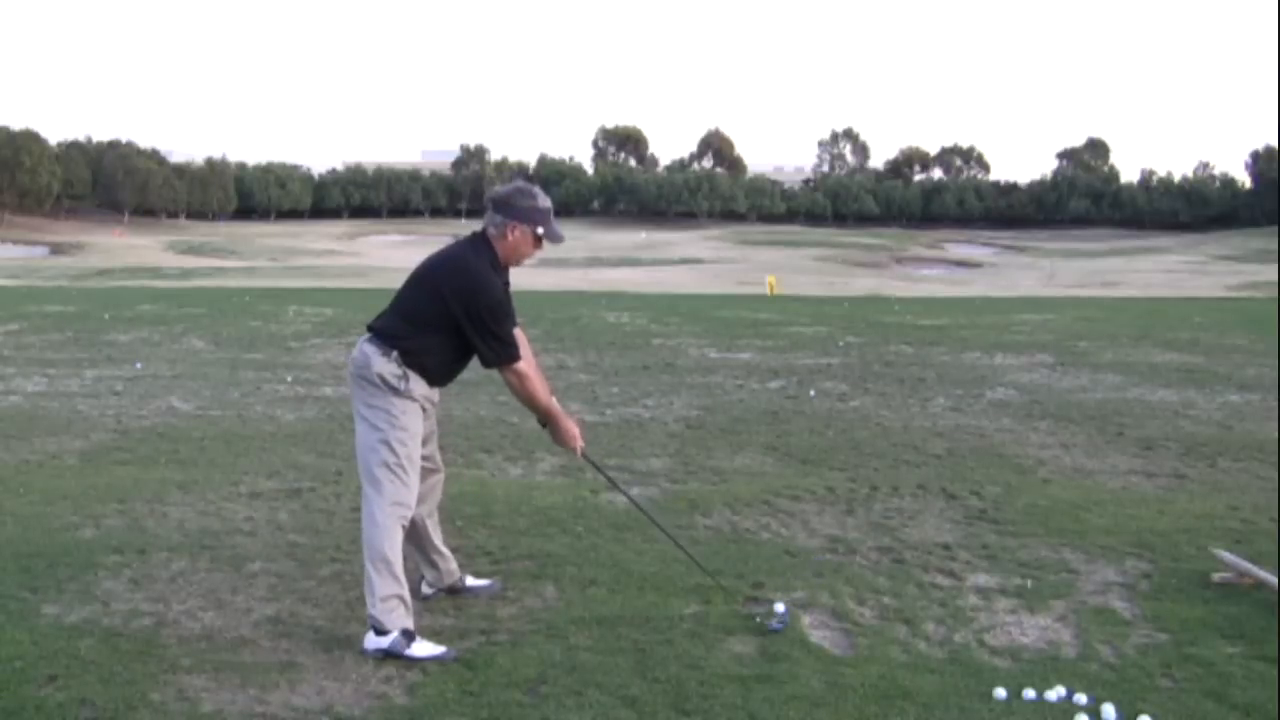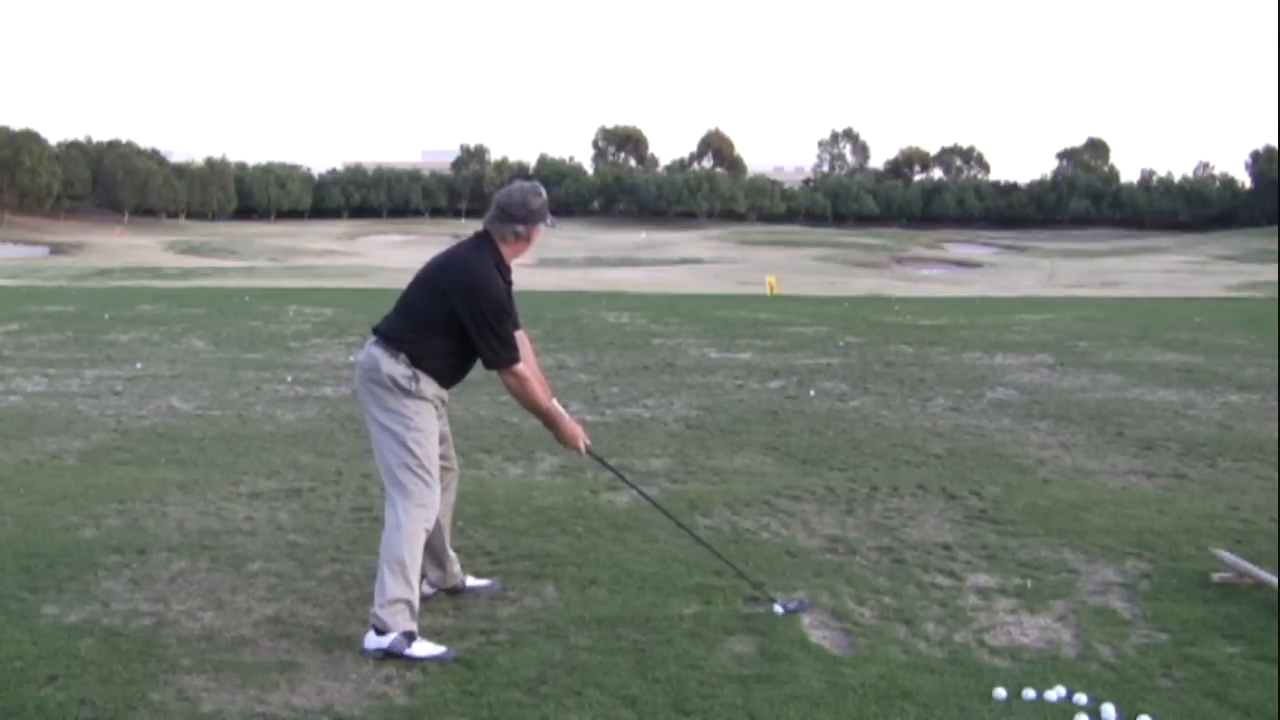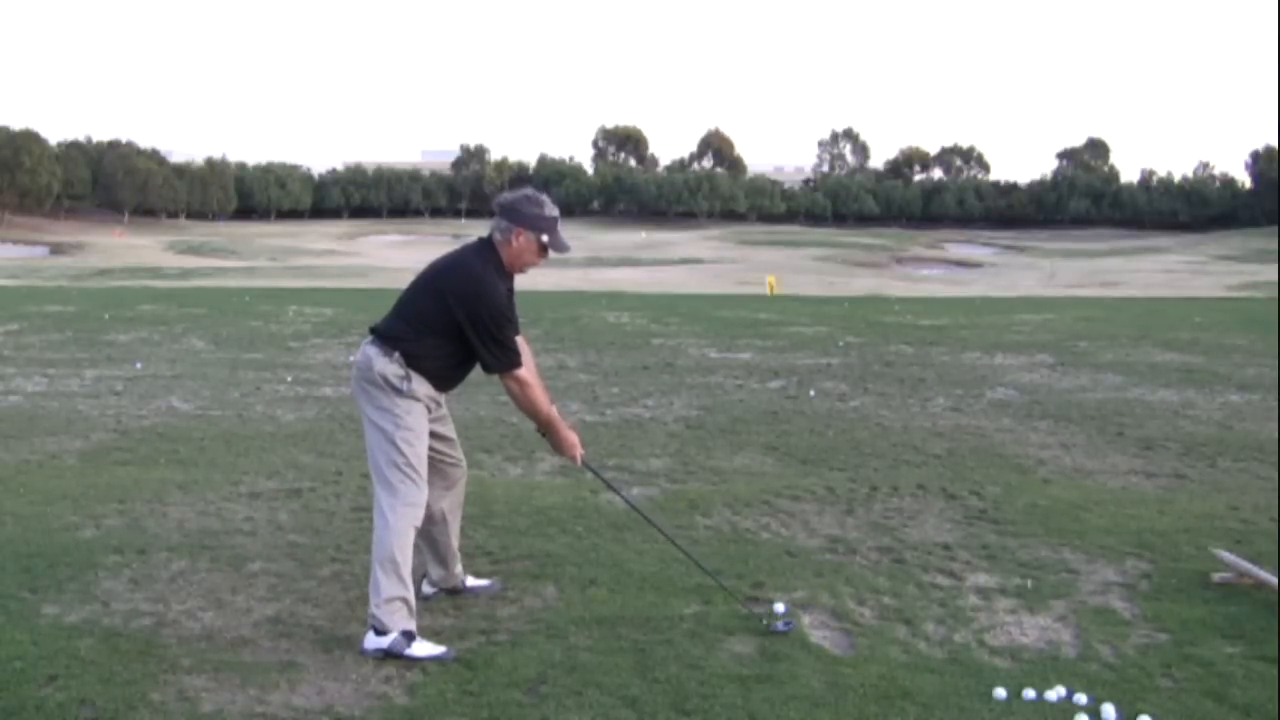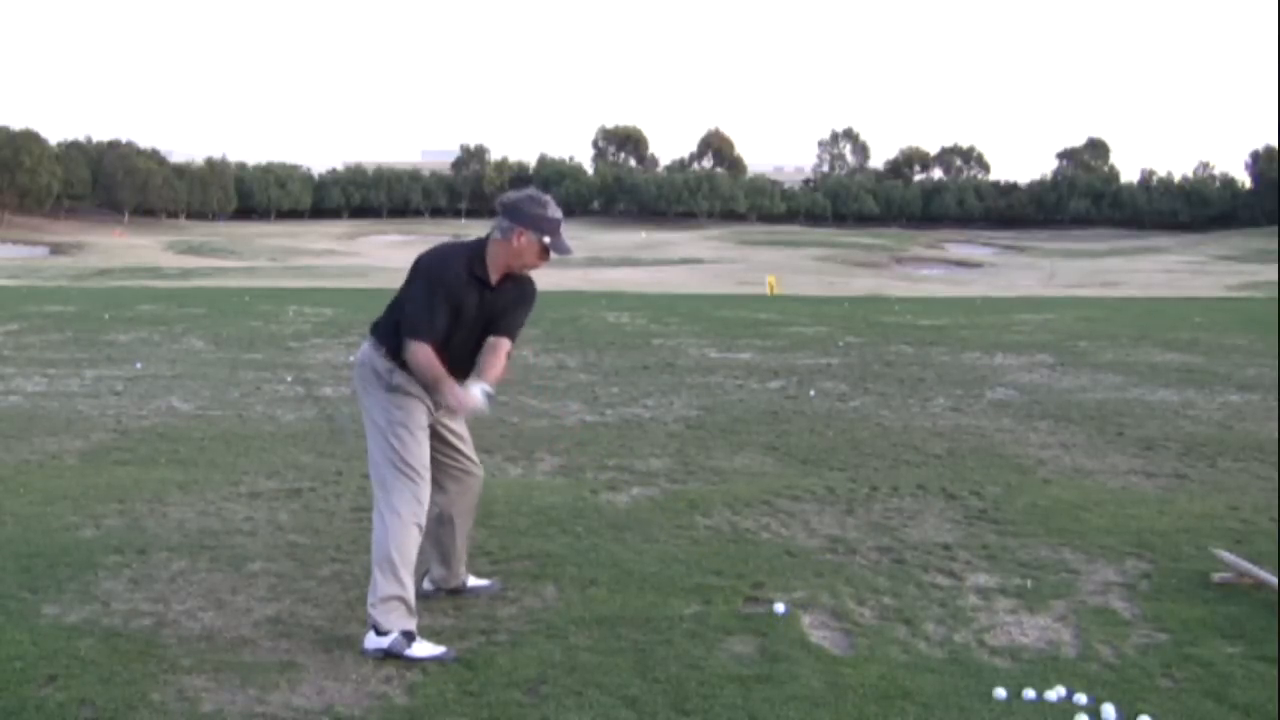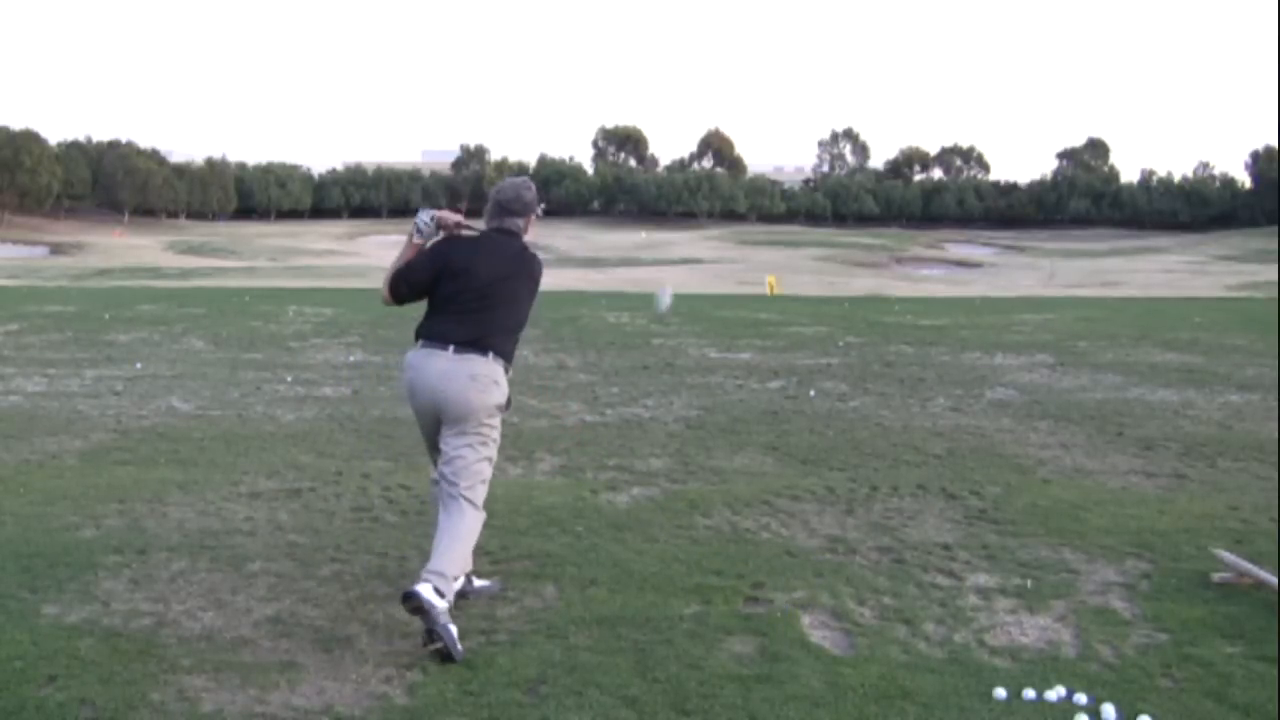
dt=1s
person 1, frame 1
left shoulder: (485, 262)
right shoulder: (474, 276)
left elbow: (516, 339)
right elbow: (513, 368)
left wrist: (553, 406)
right wrist: (556, 420)
left hip: (411, 377)
right hip: (390, 376)
left knee: (425, 481)
right knee: (392, 497)
left ankle: (440, 575)
right ankle: (387, 628)
person 1, frame 2
left shoulder: (485, 262)
right shoulder: (478, 279)
left elbow: (517, 339)
right elbow: (512, 372)
left wrist: (554, 403)
right wrist: (558, 423)
left hip: (414, 377)
right hip: (398, 379)
left knee: (441, 477)
right knee: (415, 497)
left ankle: (441, 576)
right ankle: (389, 629)
person 1, frame 3
left shoulder: (490, 269)
right shoulder: (478, 283)
left elbow: (517, 345)
right elbow: (514, 376)
left wrist: (552, 412)
right wrist: (555, 431)
left hip: (416, 379)
right hip: (393, 378)
left knee: (447, 474)
right knee: (405, 496)
left ankle: (443, 575)
right ankle: (388, 629)
person 1, frame 4
left shoulder: (521, 290)
right shoulder: (443, 265)
left elbow: (498, 347)
right elbow: (417, 348)
left wrist: (479, 390)
right wrist: (450, 389)
left hip: (441, 386)
right hip: (392, 377)
left knee: (462, 479)
right knee: (407, 497)
left ankle: (445, 576)
right ankle: (388, 628)
person 1, frame 5
left shoulder: (452, 250)
right shoulder: (531, 265)
left elbow: (391, 293)
left wrist: (421, 233)
left hip: (422, 366)
right hip: (478, 377)
left knee: (452, 478)
right knee: (465, 496)
left ankle: (454, 575)
right ankle: (434, 587)
